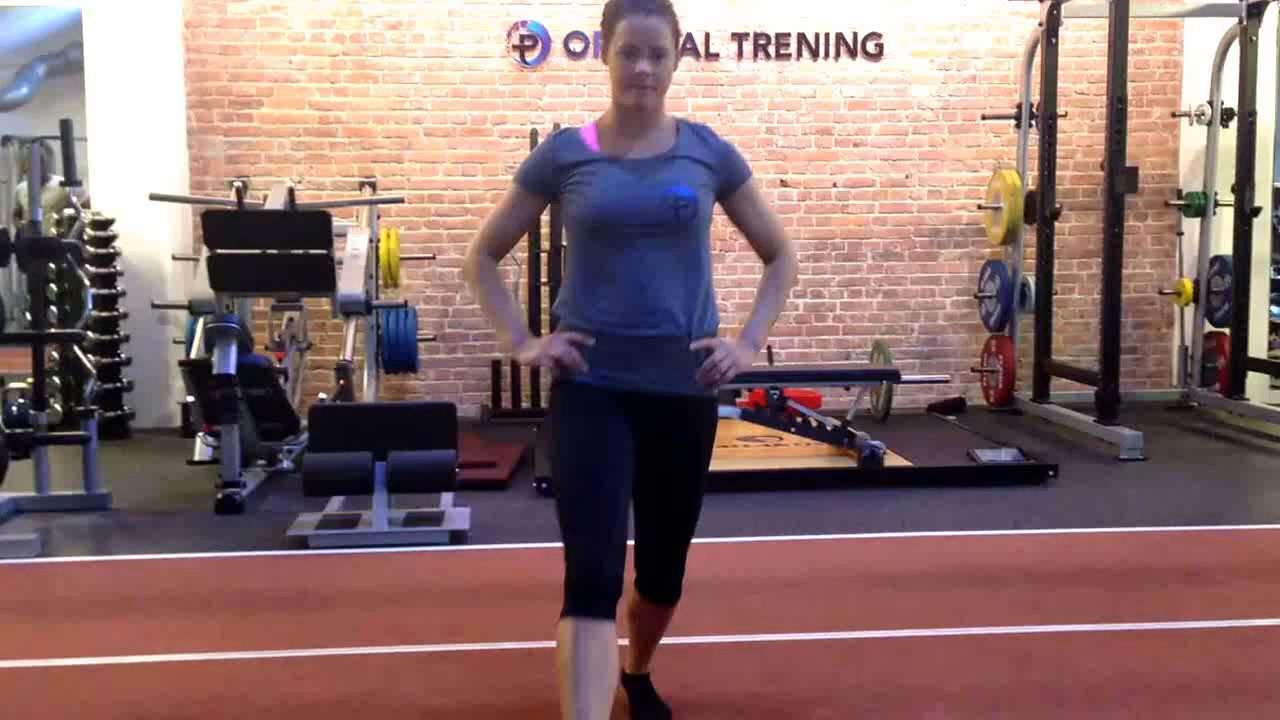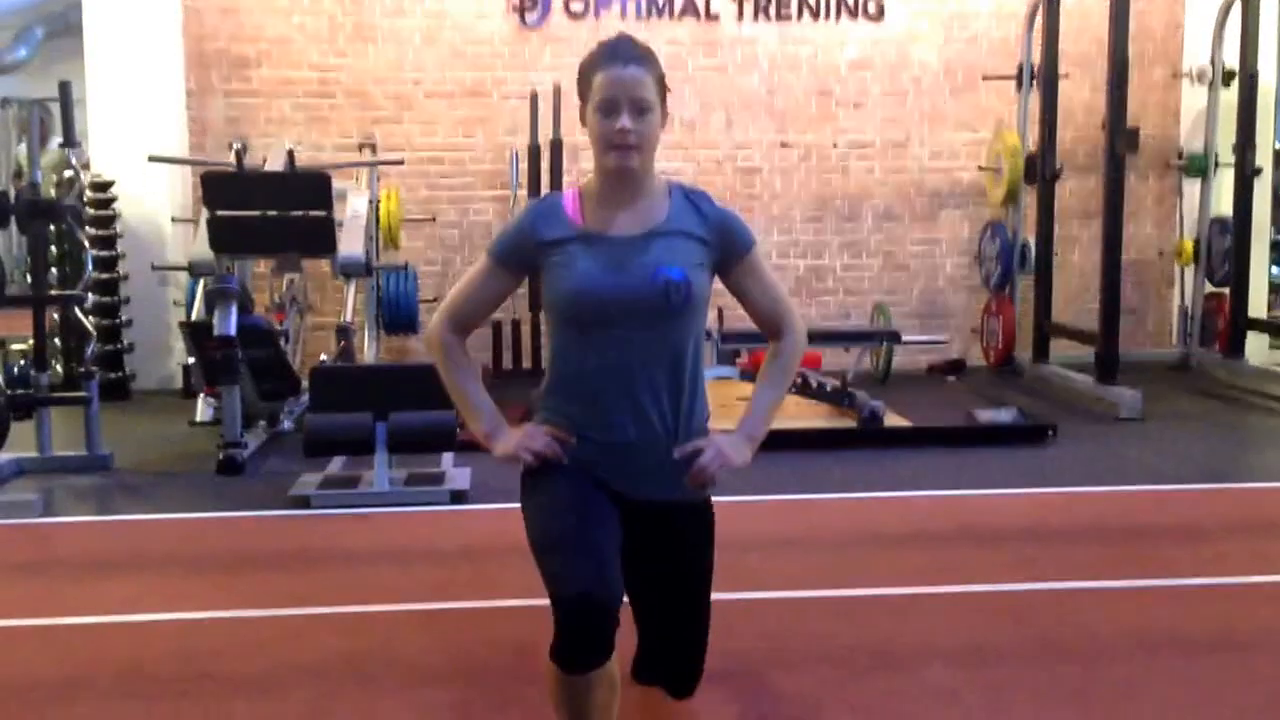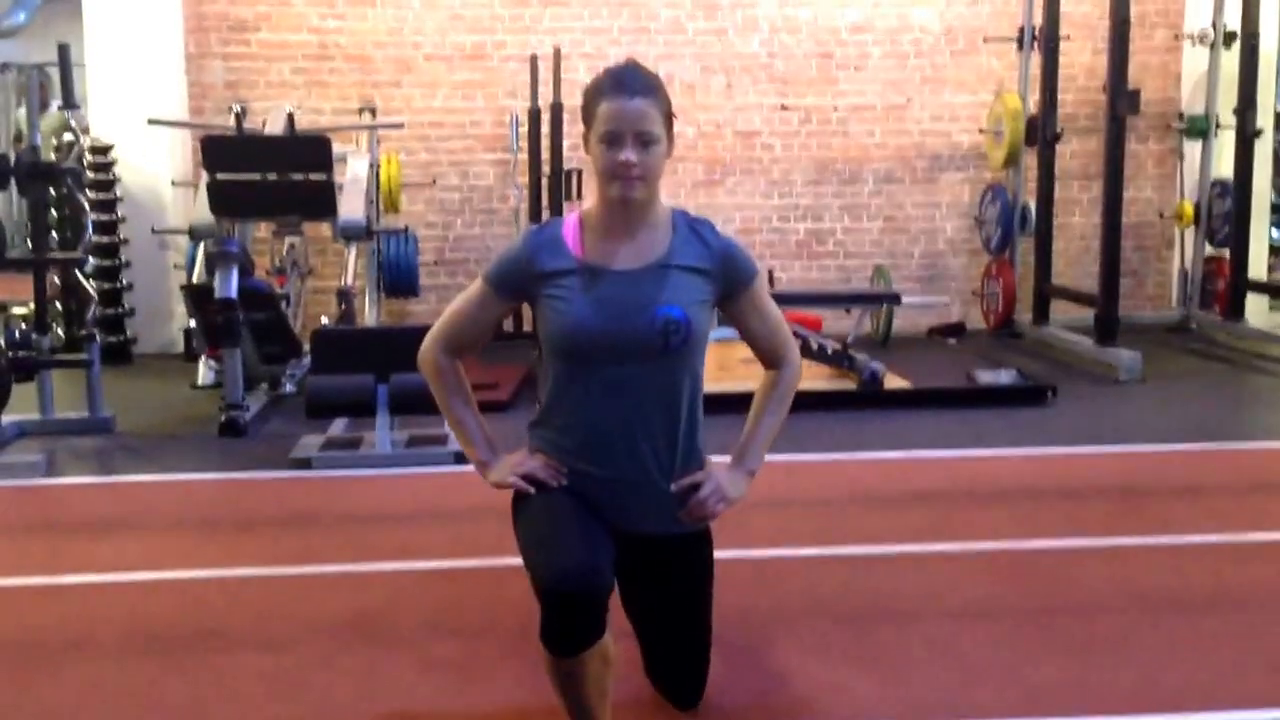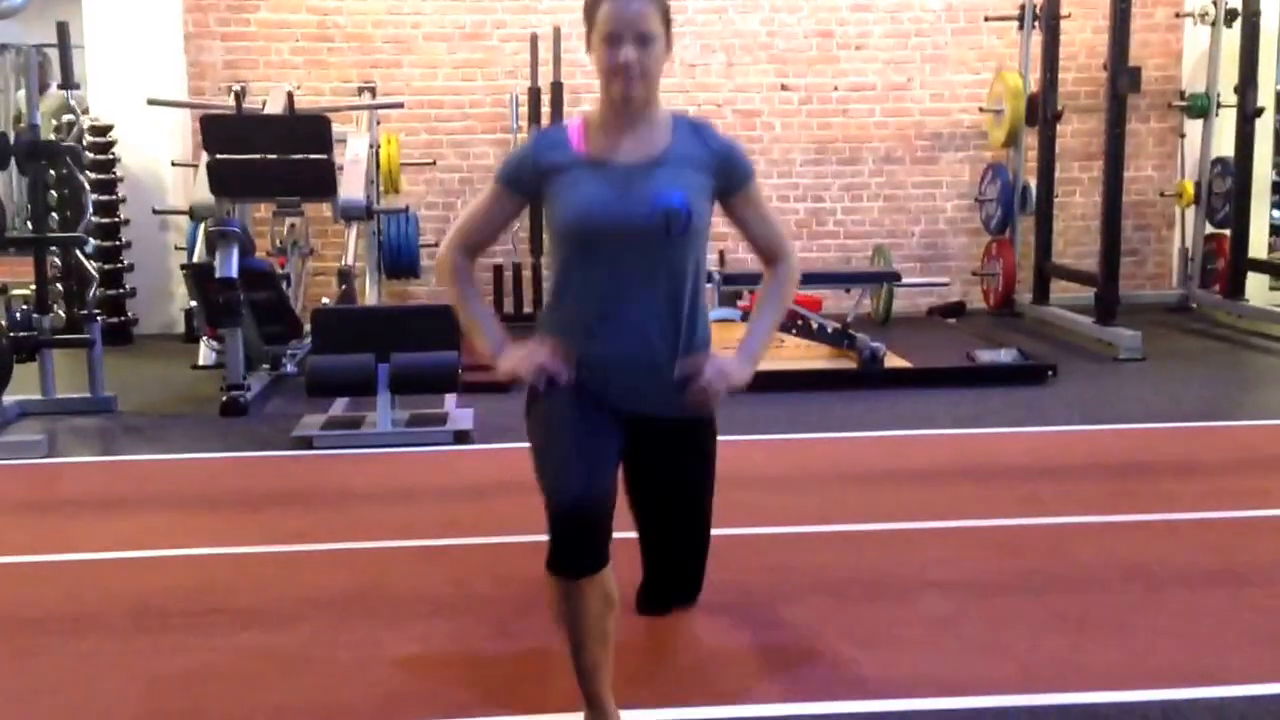
dt=0.4s
person 1, frame 1
left shoulder: (708, 152)
right shoulder: (563, 154)
left elbow: (780, 257)
right elbow: (483, 257)
left wrist: (750, 341)
right wrist: (519, 342)
left hip: (681, 388)
right hip: (589, 386)
left knee: (665, 566)
right knee: (593, 569)
person 1, frame 2
left shoulder: (708, 223)
right shoulder: (542, 227)
left elbow: (786, 333)
right elbow: (446, 332)
left wrist: (744, 437)
right wrist: (494, 431)
left hip: (672, 477)
right hip: (571, 468)
right knee: (585, 608)
left ankle: (647, 617)
person 1, frame 3
left shoulder: (711, 252)
right shoulder: (540, 253)
left elbow: (784, 360)
right elbow: (438, 353)
left wrist: (742, 468)
right wrist: (487, 458)
left hip: (669, 501)
right hip: (564, 486)
right knee: (571, 589)
left ankle: (651, 601)
person 1, frame 4
left shoulder: (708, 148)
right shoulder: (548, 153)
left elbow: (782, 264)
right elbow: (457, 258)
left wrist: (744, 358)
right wrist: (500, 350)
left hip: (673, 395)
right hip: (574, 384)
left knee: (682, 577)
right knee: (578, 517)
left ankle: (657, 568)
